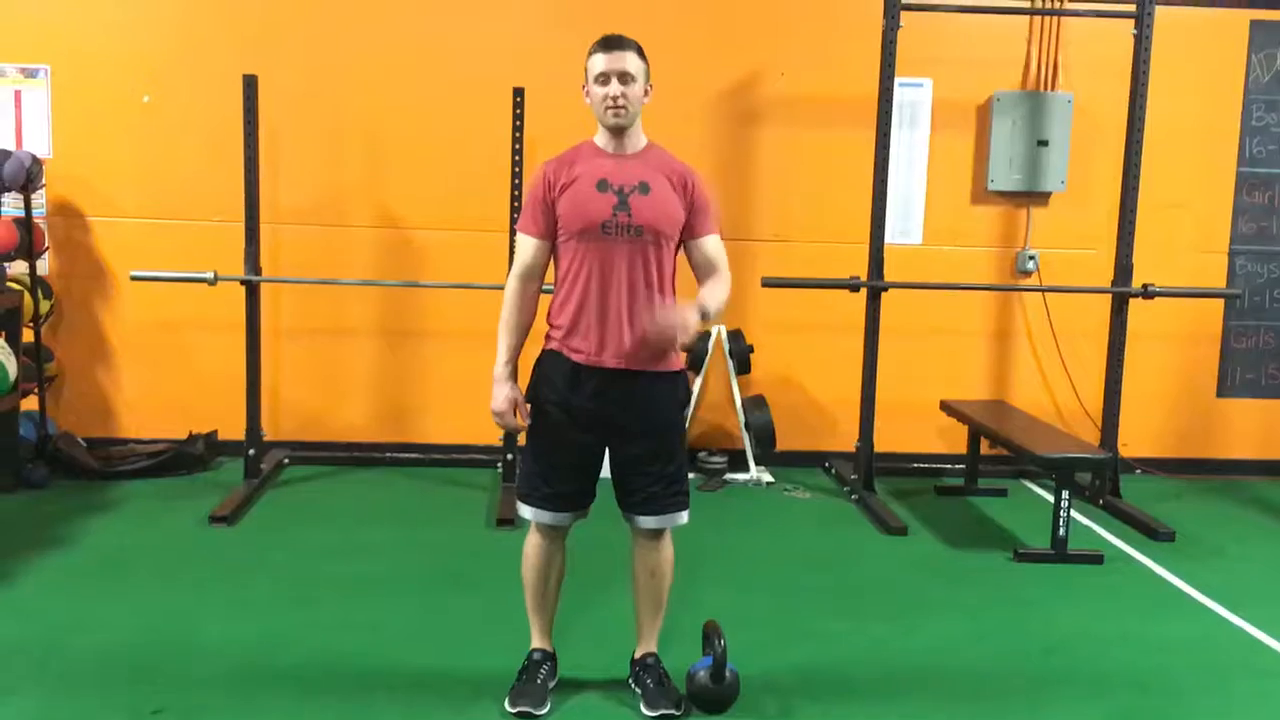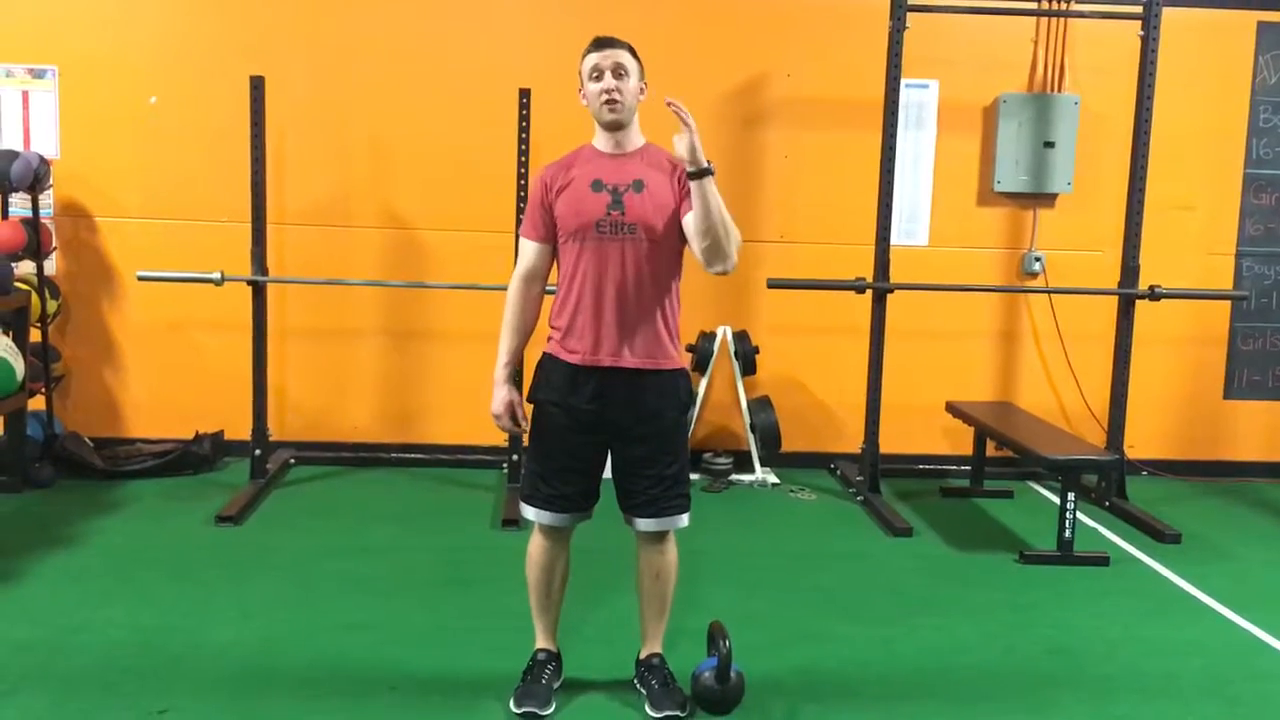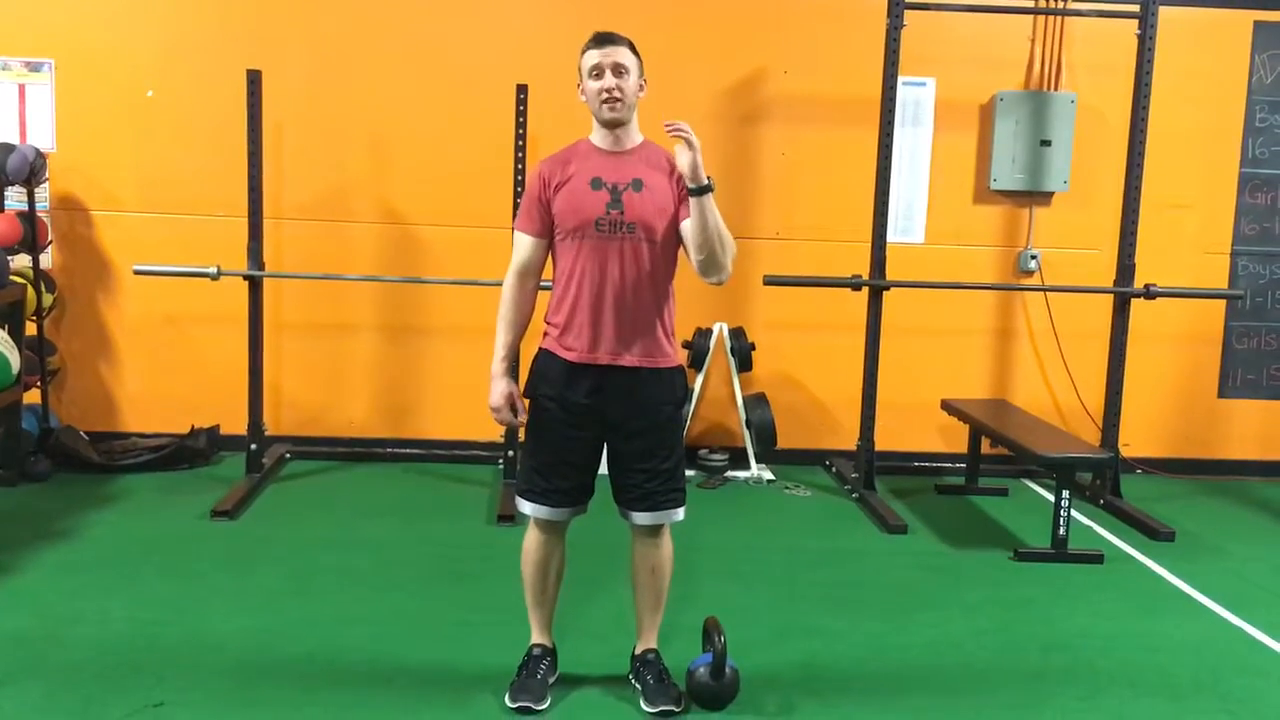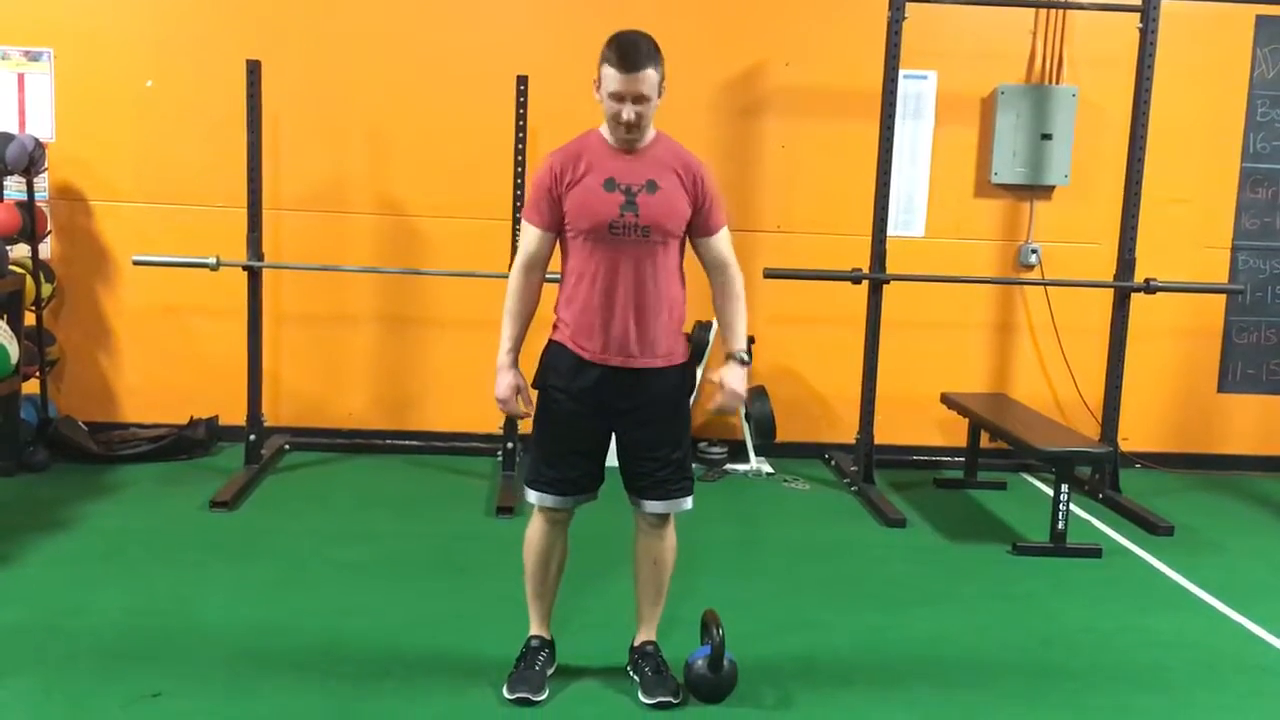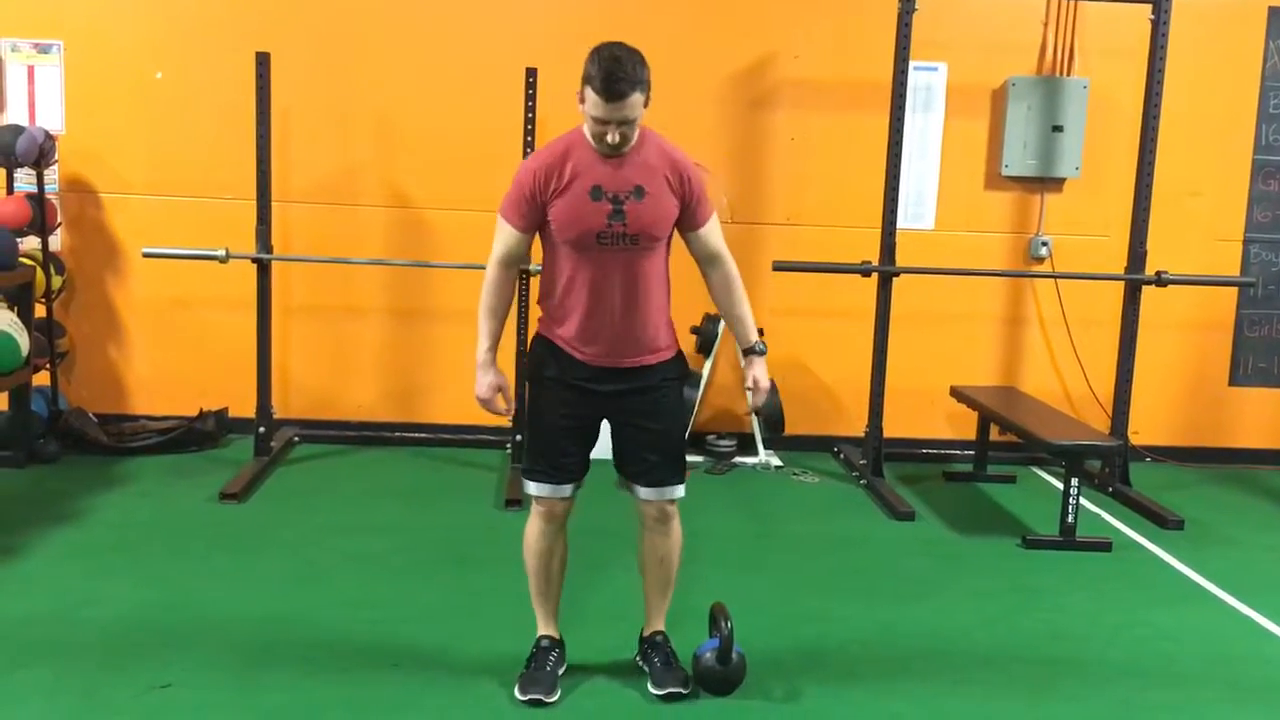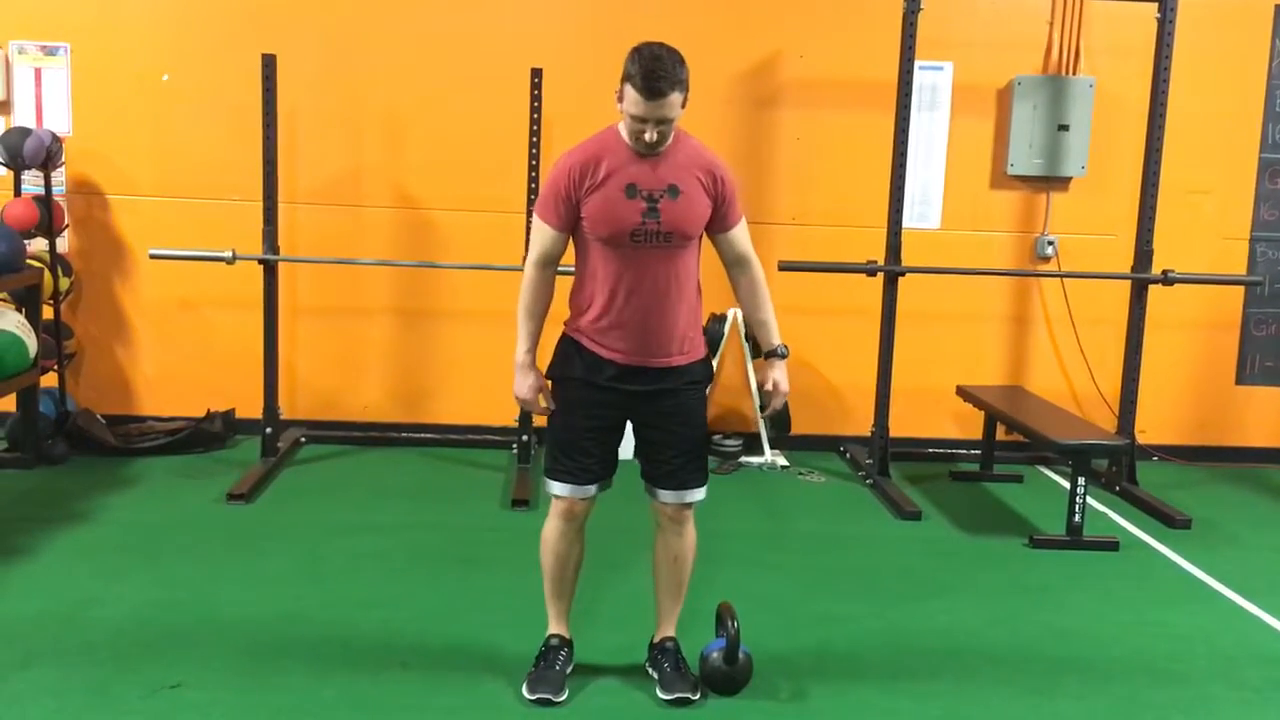
dt=0.7s
person 1, frame 1
left shoulder: (681, 180)
right shoulder: (556, 175)
left elbow: (718, 274)
right elbow: (524, 277)
left wrist: (695, 311)
right wrist: (504, 370)
left hip: (653, 379)
right hip: (567, 374)
left knee: (653, 525)
right knee: (548, 521)
left ankle: (647, 659)
right ankle: (540, 655)
person 1, frame 2
left shoulder: (678, 174)
right shoulder: (556, 179)
left elbow: (722, 259)
right elbow: (527, 280)
left wrist: (698, 167)
right wrist: (504, 375)
left hip: (655, 378)
right hip: (568, 376)
left knee: (657, 526)
right knee: (550, 522)
left ankle: (652, 660)
right ankle: (544, 656)
person 1, frame 3
left shoulder: (674, 173)
right shoulder: (553, 173)
left elbow: (716, 270)
right elbow: (522, 274)
left wrist: (698, 182)
right wrist: (501, 367)
left hip: (650, 375)
right hip: (564, 371)
left knee: (652, 521)
right knee: (546, 516)
left ankle: (647, 655)
right ankle: (540, 649)
person 1, frame 4
left shoulder: (689, 173)
right shoulder: (562, 166)
left elbow: (722, 270)
right elbow: (528, 265)
left wrist: (735, 356)
right wrist: (506, 359)
left hip: (659, 372)
right hip: (574, 367)
left knee: (657, 513)
right knee: (550, 508)
left ankle: (646, 646)
right ankle: (538, 642)
person 1, frame 5
left shoulder: (676, 170)
right shoulder: (544, 169)
left elbow: (714, 260)
right elbow: (503, 264)
left wrist: (752, 348)
right wrist: (486, 359)
left hip: (651, 366)
right hip: (563, 363)
left knee: (660, 507)
right knee: (549, 504)
left ankle: (655, 639)
right ankle: (548, 642)
person 1, frame 6
left shoulder: (709, 173)
right shoulder: (578, 167)
left elbow: (743, 264)
right elbow: (540, 264)
left wrist: (774, 353)
right wrist: (524, 359)
left hip: (678, 369)
right hip: (588, 363)
left knee: (676, 510)
right knee: (568, 504)
left ankle: (665, 644)
right ankle: (556, 640)
